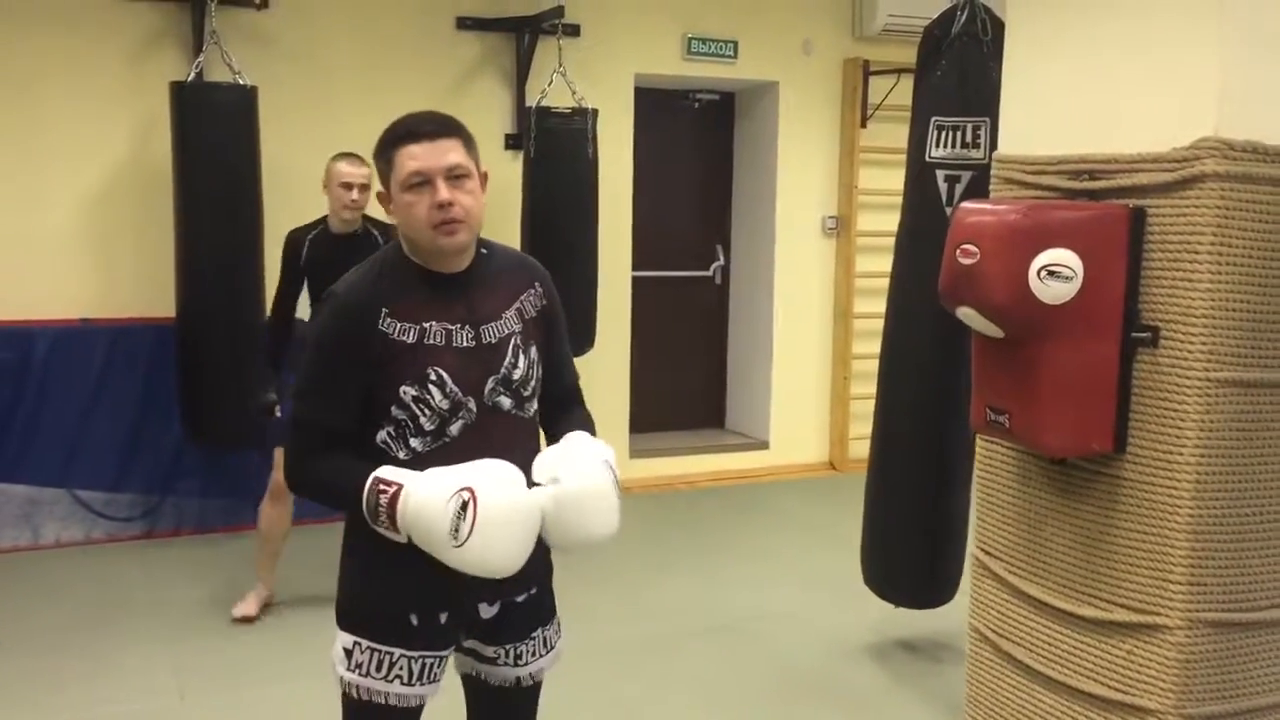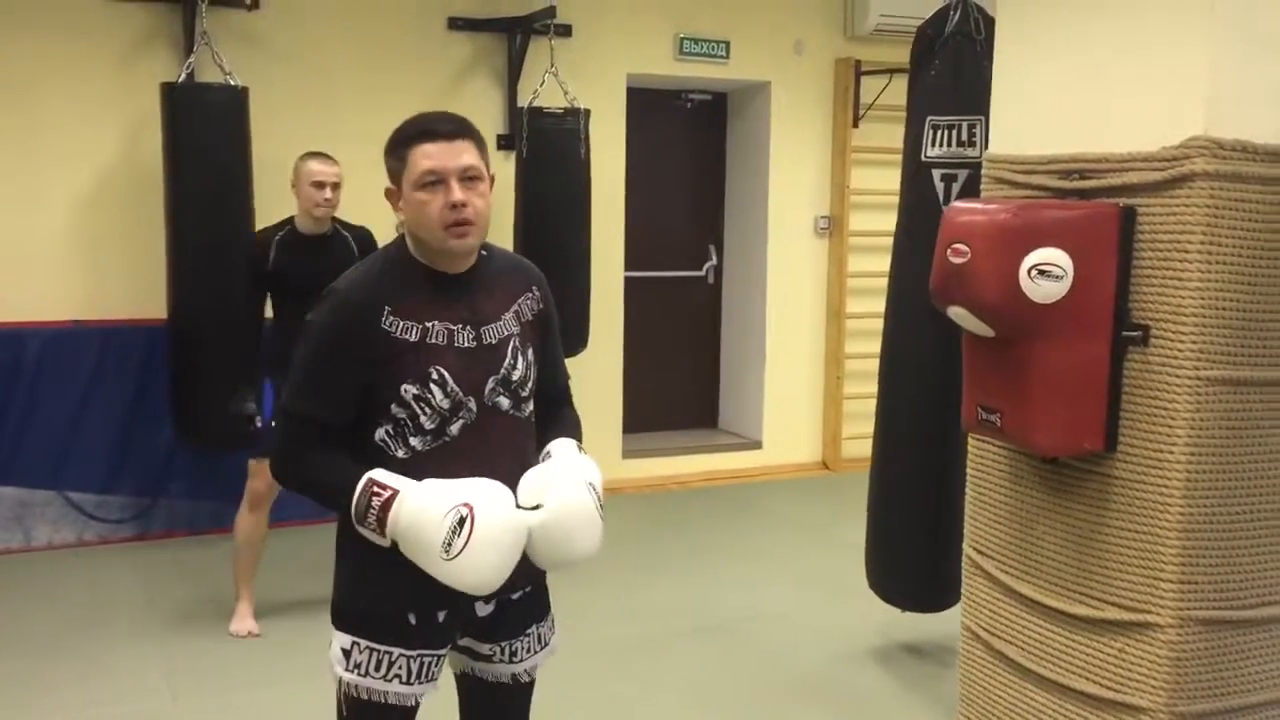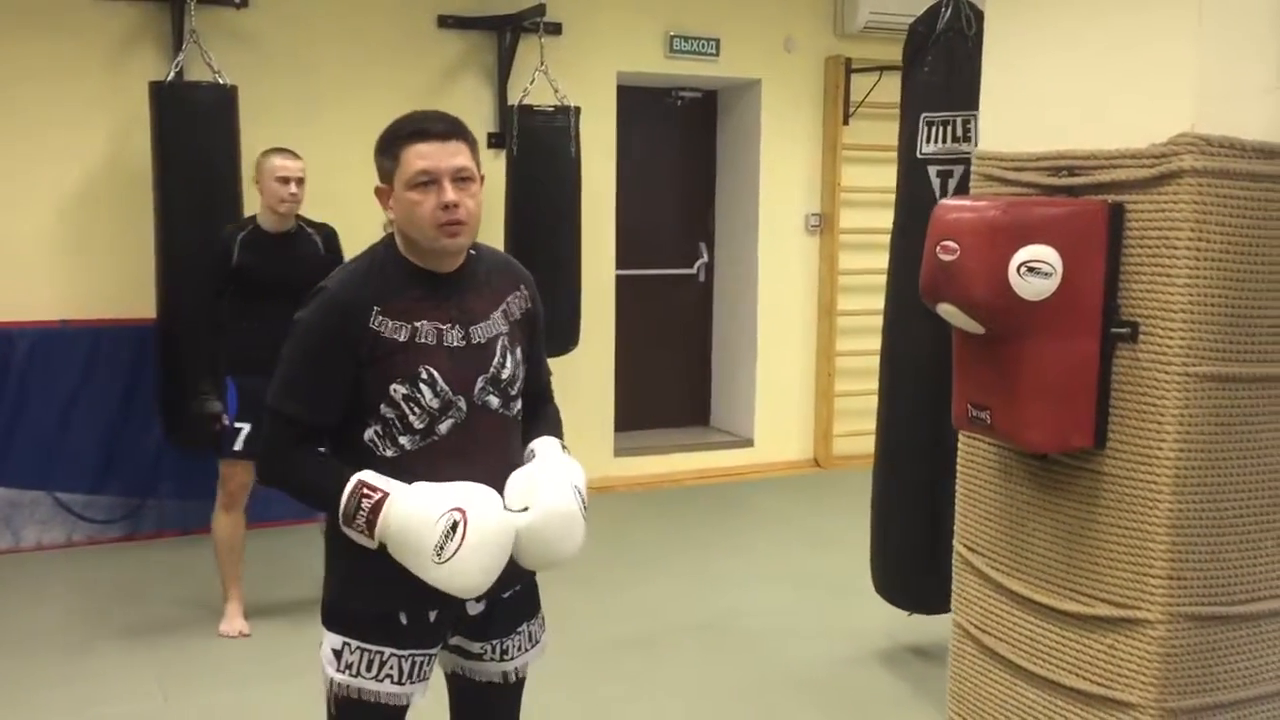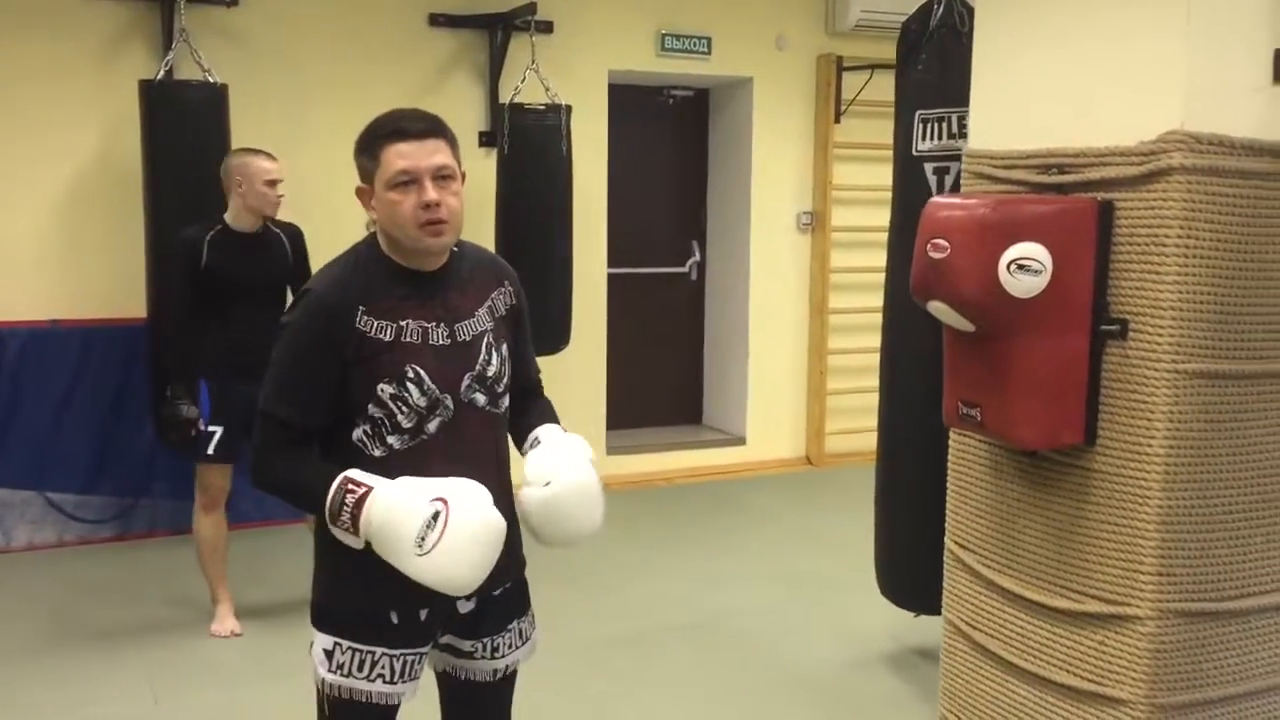
dt=0.2s
person 1, frame 1
left shoulder: (527, 282)
right shoulder: (357, 306)
left elbow: (562, 399)
right elbow: (307, 462)
left wrist: (581, 453)
right wrist: (402, 500)
left hip: (518, 570)
right hip: (396, 584)
person 1, frame 2
left shoulder: (524, 285)
right shoulder: (359, 304)
left elbow: (553, 402)
right elbow: (295, 455)
left wrist: (567, 461)
right wrist: (395, 504)
left hip: (509, 571)
right hip: (390, 584)
person 1, frame 3
left shoulder: (511, 283)
right shoulder: (348, 303)
right elbow: (283, 455)
left wrist: (549, 460)
right wrist: (384, 508)
left hip: (498, 571)
right hip: (380, 586)
person 1, frame 4
left shoulder: (496, 279)
right shoulder: (333, 303)
right elbow: (275, 457)
left wrist: (551, 444)
right wrist: (367, 504)
left hip: (489, 568)
right hip: (371, 587)
person 2, frame 1
left shoulder: (388, 240)
right shoulder: (302, 241)
right elbow: (283, 309)
right wrist: (272, 373)
right knee: (282, 480)
right ankle: (262, 586)
person 2, frame 2
left shoulder: (358, 242)
right shoulder: (269, 244)
right elbow: (251, 315)
right hip: (284, 379)
right knee: (259, 489)
right ankle: (244, 601)
person 2, frame 3
left shoulder: (322, 239)
right shoulder: (232, 243)
right elbow: (213, 317)
right wrist: (207, 383)
right hip: (247, 381)
right knee: (232, 490)
right ankle: (233, 602)
person 2, frame 4
left shoulder: (289, 239)
right shoulder: (196, 244)
right elbow: (177, 320)
right wrist: (179, 387)
right hip: (218, 383)
right knee: (211, 492)
right ankle: (222, 604)
